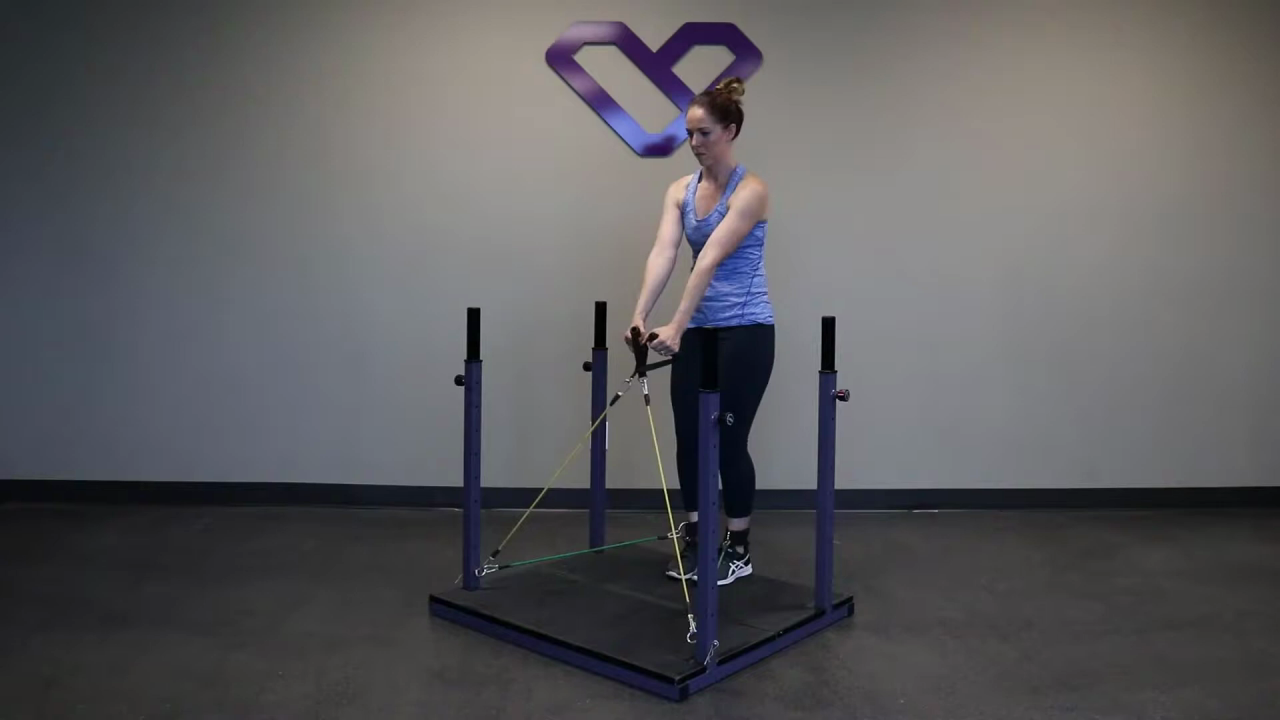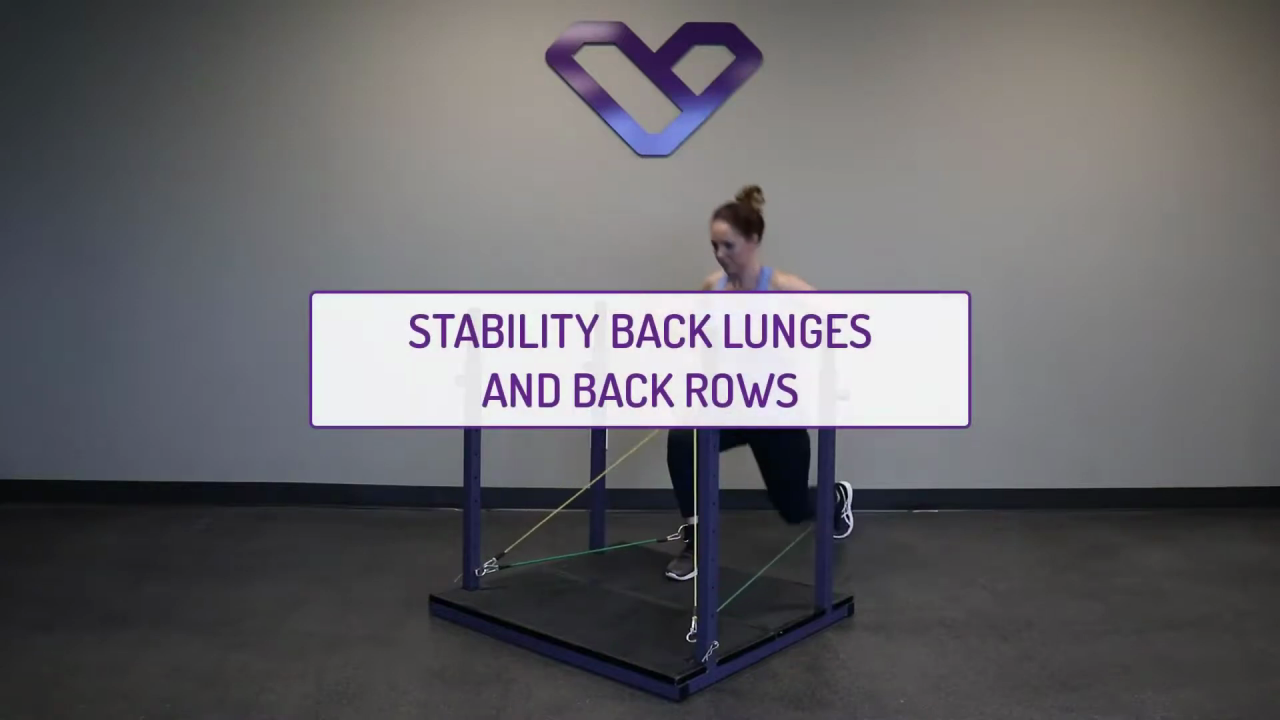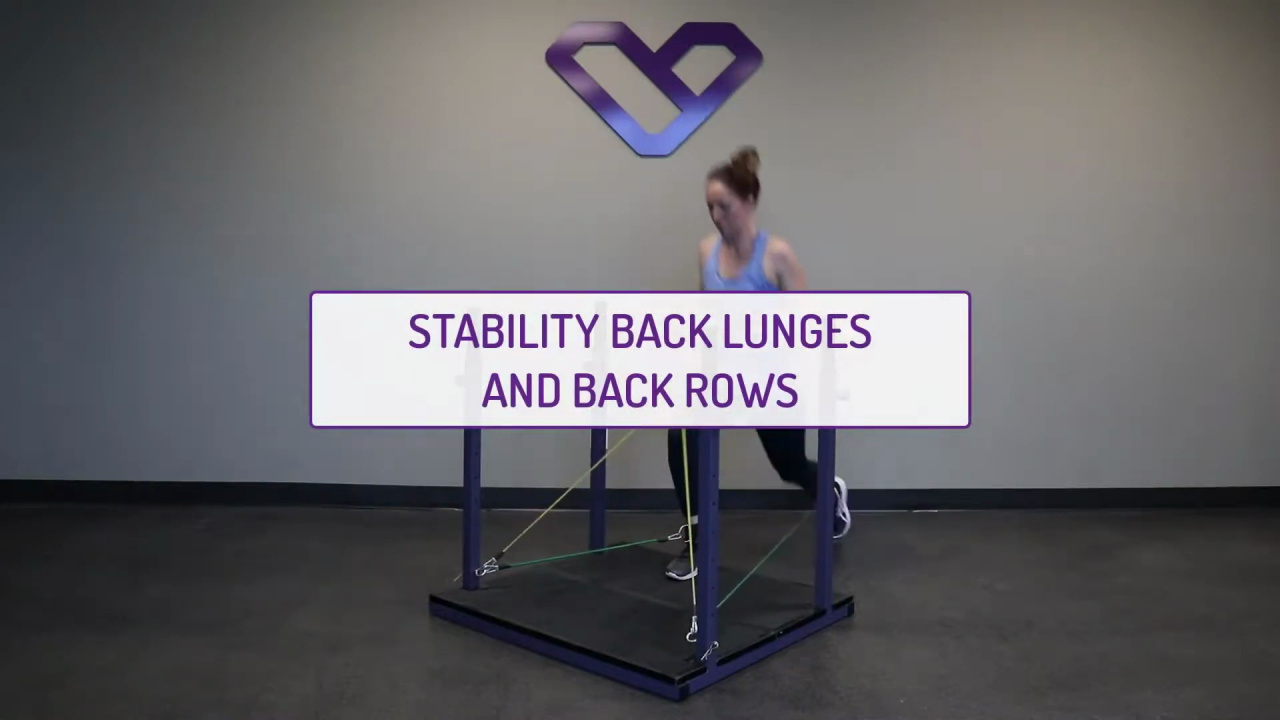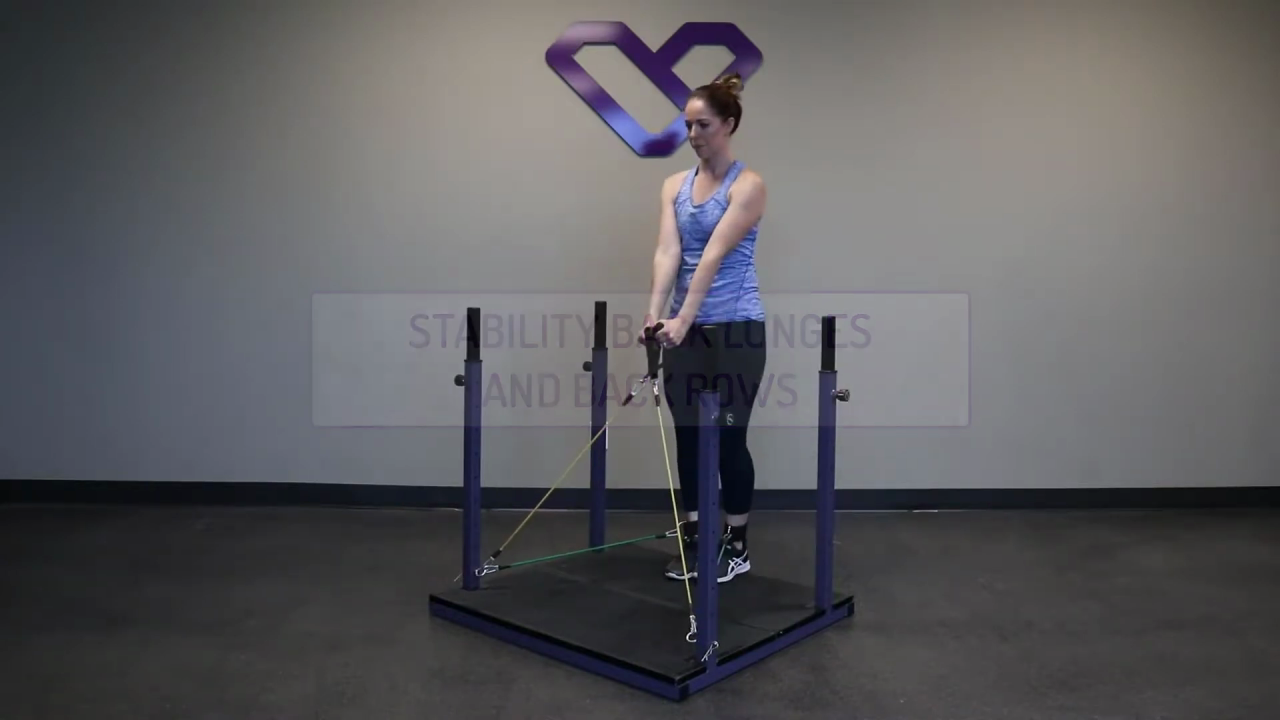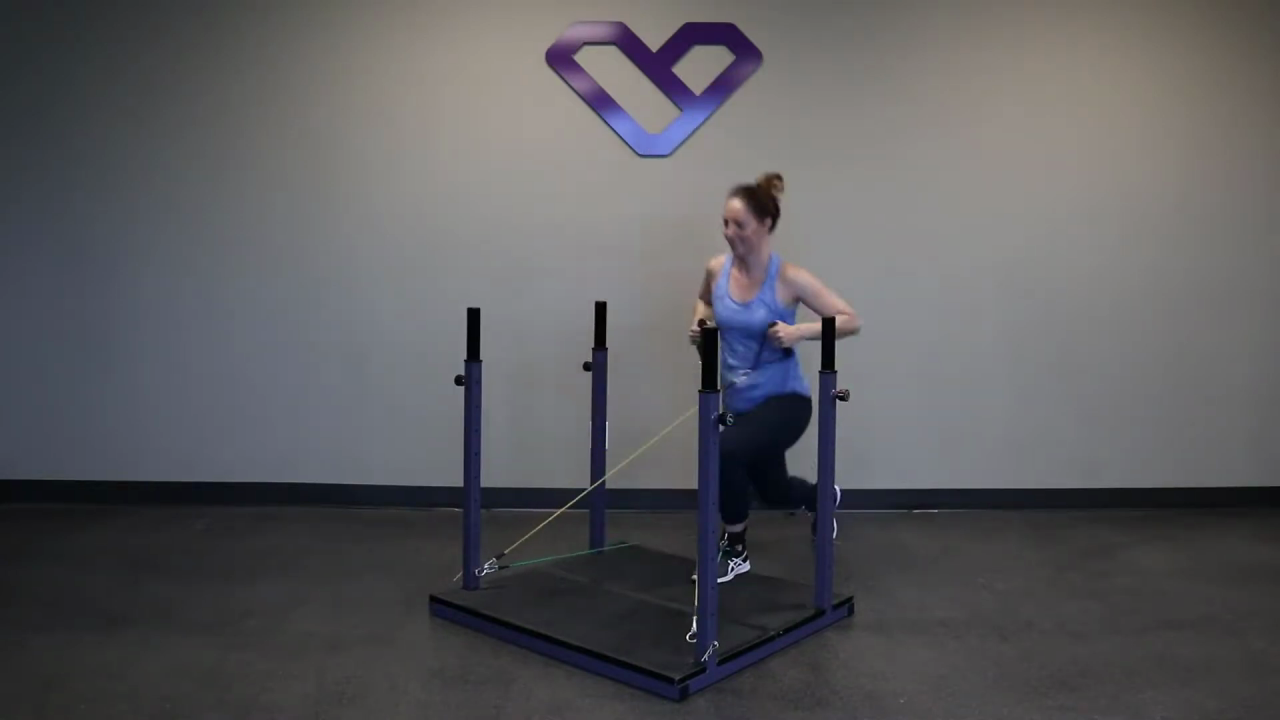
dt=1s
person 1, frame 1
left shoulder: (750, 191)
right shoulder: (681, 189)
left elbow: (711, 259)
right elbow: (663, 252)
left wrist: (676, 324)
right wrist: (640, 314)
left hip: (745, 329)
right hip: (699, 329)
left knee: (729, 440)
right knee: (688, 435)
left ankle: (738, 548)
right ankle: (693, 538)
person 1, frame 2
left shoulder: (784, 288)
right shoulder: (713, 286)
left knee: (795, 508)
right knee: (681, 441)
left ankle: (837, 497)
right ankle: (695, 542)
person 1, frame 3
left shoulder: (778, 255)
right shoulder: (708, 251)
left knee: (789, 465)
right knee: (681, 433)
left ankle: (833, 492)
right ankle: (697, 540)
person 1, frame 4
left shoulder: (748, 185)
right shoulder: (675, 185)
left elbow: (714, 255)
right elbow: (668, 252)
left wrist: (684, 319)
right wrist: (655, 314)
left hip: (735, 326)
right hip: (686, 326)
left knee: (728, 438)
right knee: (687, 435)
left ankle: (736, 545)
right ankle: (692, 539)
person 1, frame 5
left shoulder: (789, 278)
right shoulder: (716, 269)
left elbow: (851, 320)
right elbow: (704, 300)
left wrist: (803, 331)
right wrist: (699, 322)
left hip: (784, 400)
right hip: (741, 402)
left knee: (726, 454)
right knee: (772, 490)
left ankle: (734, 552)
right ankle: (821, 497)
